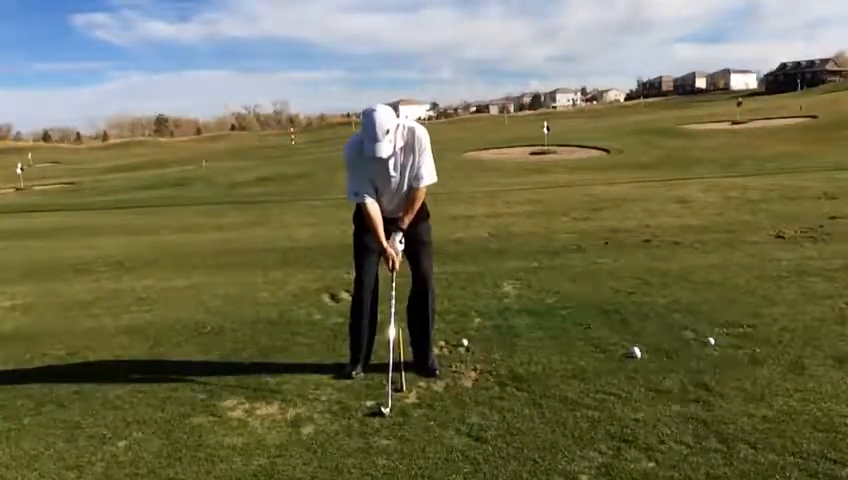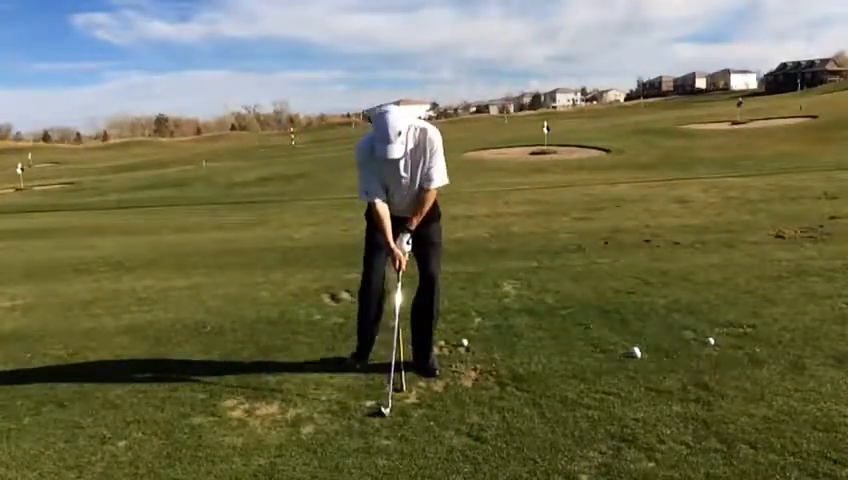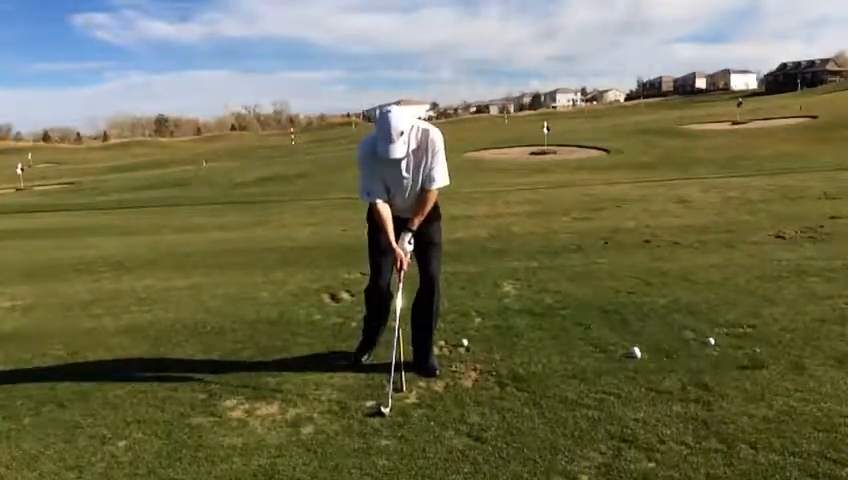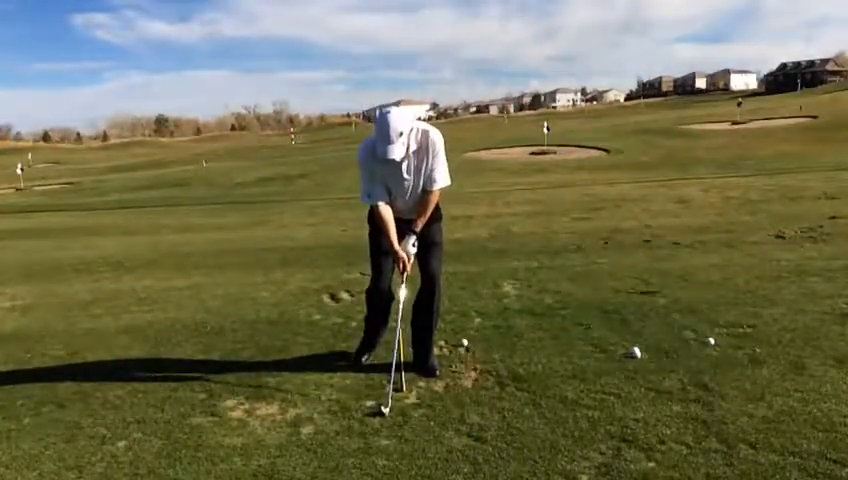
dt=0.5s
person 1, frame 1
left shoulder: (416, 135)
right shoulder: (354, 149)
left elbow: (420, 186)
right elbow: (366, 200)
left wrist: (400, 230)
right wrist: (384, 245)
left hip: (412, 213)
right hip: (371, 216)
left knee: (423, 279)
right knee: (365, 283)
left ankle: (424, 355)
right ankle: (358, 357)
person 1, frame 2
left shoulder: (429, 136)
right shoulder: (366, 148)
left elbow: (431, 188)
right elbow: (376, 200)
left wrist: (409, 230)
right wrist: (391, 245)
left hip: (423, 213)
right hip: (384, 215)
left knee: (430, 278)
right knee: (372, 279)
left ankle: (424, 354)
right ankle: (363, 348)
person 1, frame 3
left shoulder: (431, 137)
right shoulder: (368, 149)
left elbow: (432, 188)
right elbow: (377, 200)
left wrist: (410, 230)
right wrist: (393, 244)
left hip: (423, 214)
right hip: (385, 216)
left knee: (430, 279)
right knee: (379, 281)
left ankle: (423, 353)
right ankle: (368, 341)
person 1, frame 4
left shoulder: (431, 138)
right shoulder: (368, 151)
left elbow: (434, 189)
right elbow: (379, 203)
left wrist: (414, 233)
right wrist: (395, 248)
left hip: (425, 215)
right hip: (387, 217)
left knee: (431, 279)
right knee: (380, 282)
left ankle: (423, 353)
right ankle: (369, 342)
